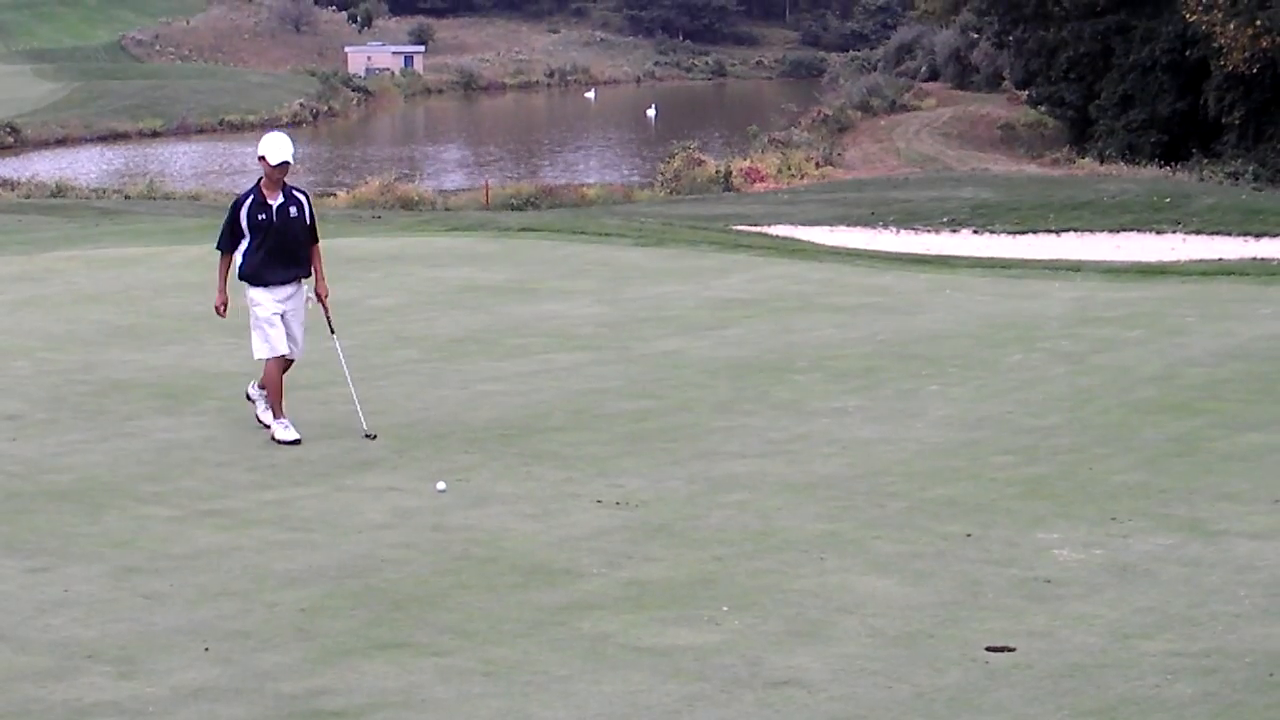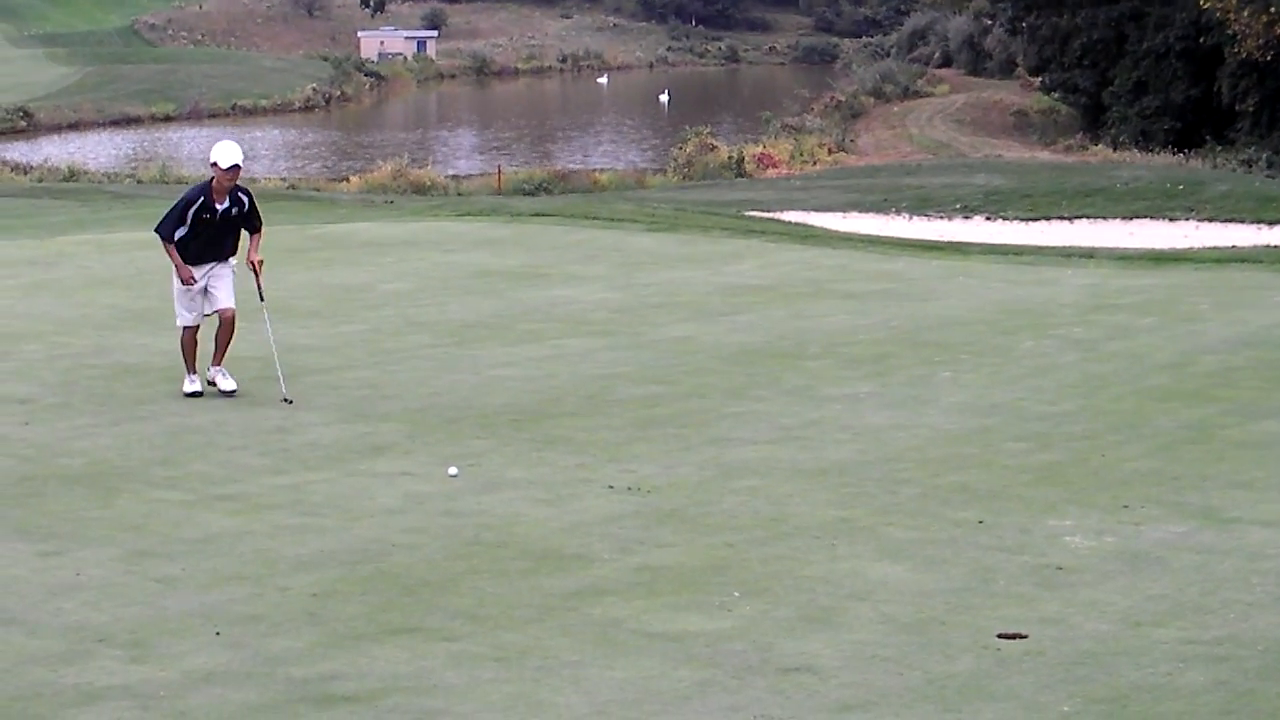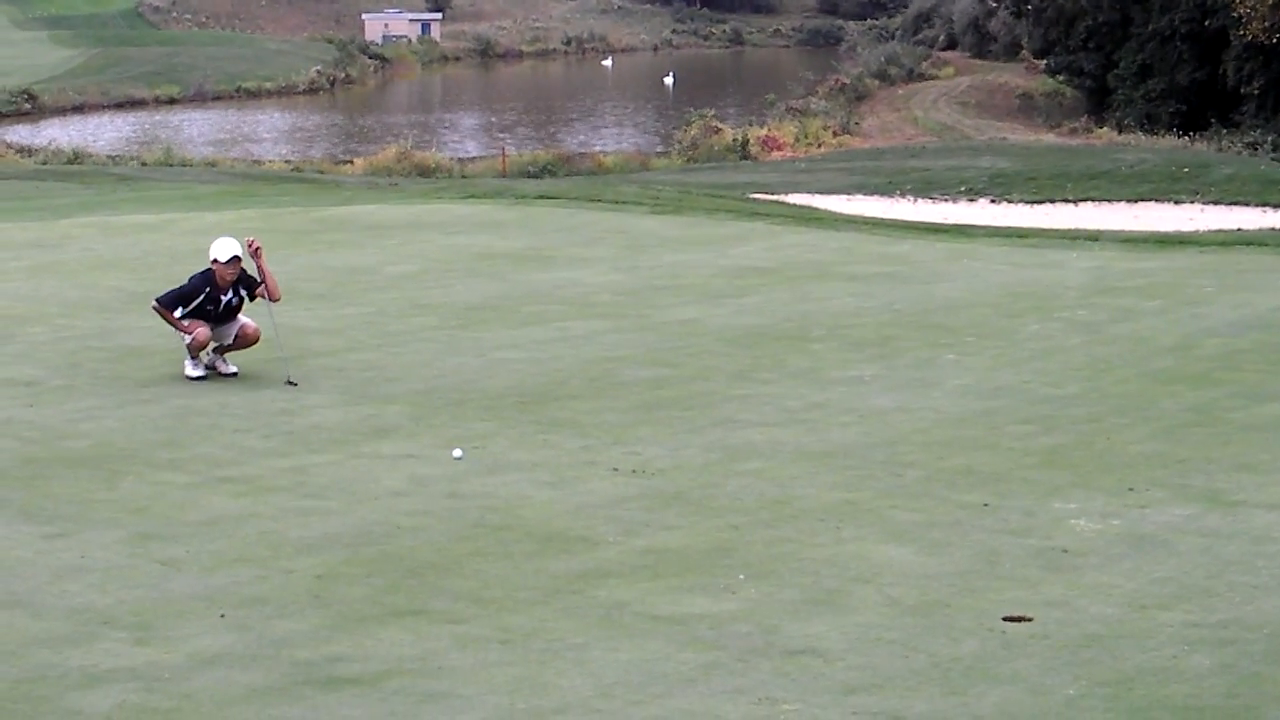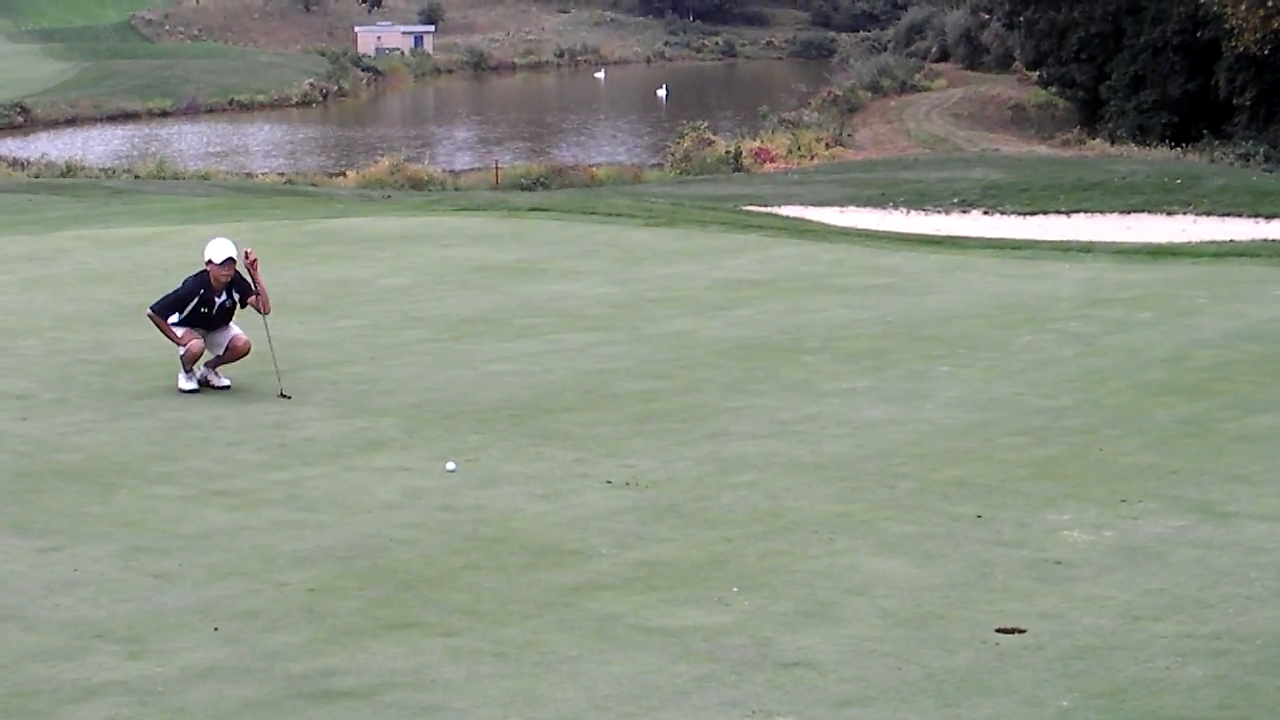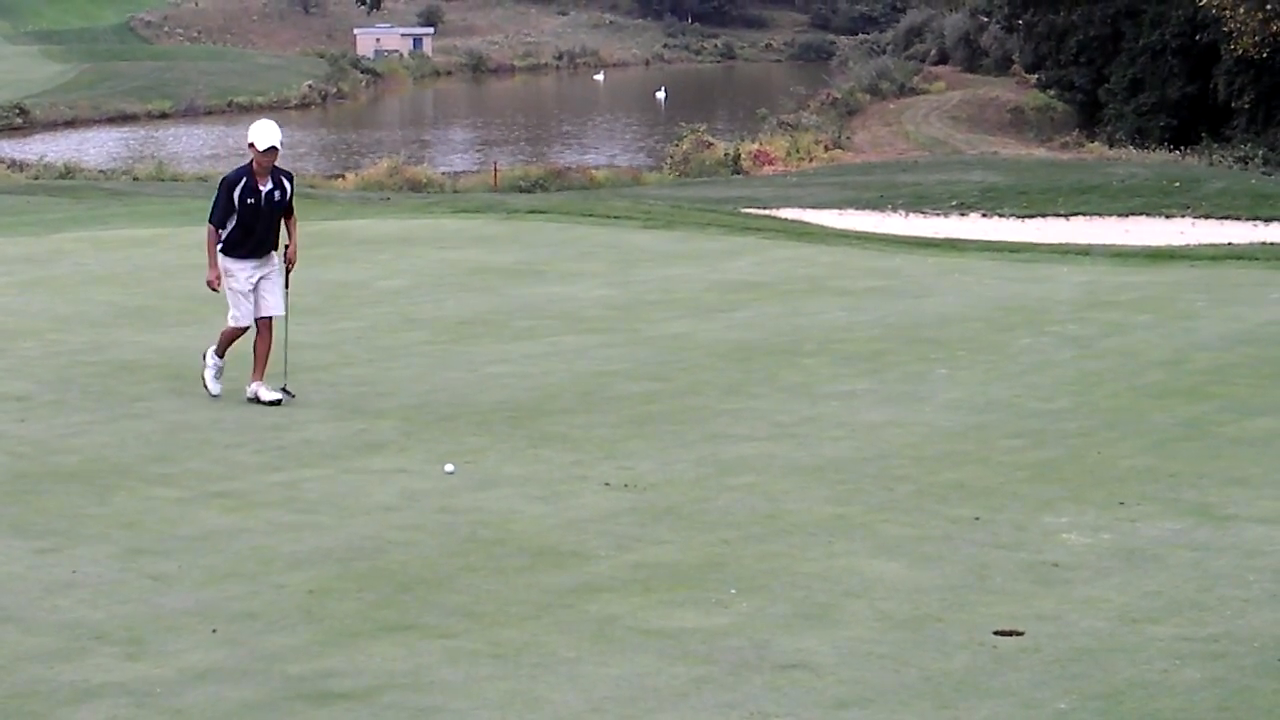
dt=1s
person 1, frame 1
left shoulder: (300, 200)
right shoulder: (244, 204)
left elbow: (311, 242)
right elbow: (227, 250)
left wrist: (320, 280)
right wrist: (221, 291)
left hip: (294, 288)
right hip: (260, 290)
left knee: (289, 355)
right knee: (274, 354)
left ankle: (258, 389)
right ankle: (280, 422)
person 1, frame 2
left shoulder: (243, 197)
right shoulder: (194, 198)
left elbow: (255, 227)
right elbow: (164, 234)
left wrist: (253, 250)
right wrist: (179, 267)
left hip: (220, 264)
right hip: (189, 266)
left knee: (227, 315)
right knee: (190, 324)
left ankle: (216, 368)
right ankle: (191, 376)
person 1, frame 3
left shoulder: (242, 280)
right shoulder: (200, 285)
left elbow: (274, 296)
right elbow: (157, 305)
left wrist: (259, 261)
right wrist: (182, 328)
left hip: (224, 323)
right hip: (193, 322)
left knee: (252, 333)
right knee: (203, 336)
left ankle: (216, 356)
right ankle: (193, 360)
person 1, frame 4
left shoulder: (237, 283)
right shoulder: (193, 288)
left elbow: (264, 308)
right elbow: (153, 312)
left wrist: (255, 274)
right wrist: (177, 339)
left hip: (217, 327)
right hip: (186, 327)
left knee: (242, 345)
right knee: (195, 347)
left ankle: (208, 369)
right ankle: (186, 373)
person 1, frame 5
left shoulder: (284, 180)
right shoulder: (234, 182)
left elbow: (288, 213)
right elbow: (215, 225)
left wrist: (293, 242)
right wrist: (212, 266)
left hip: (267, 260)
right hip: (235, 261)
left knee: (266, 322)
right knee: (242, 323)
left ankle: (257, 384)
right ankle: (215, 356)
